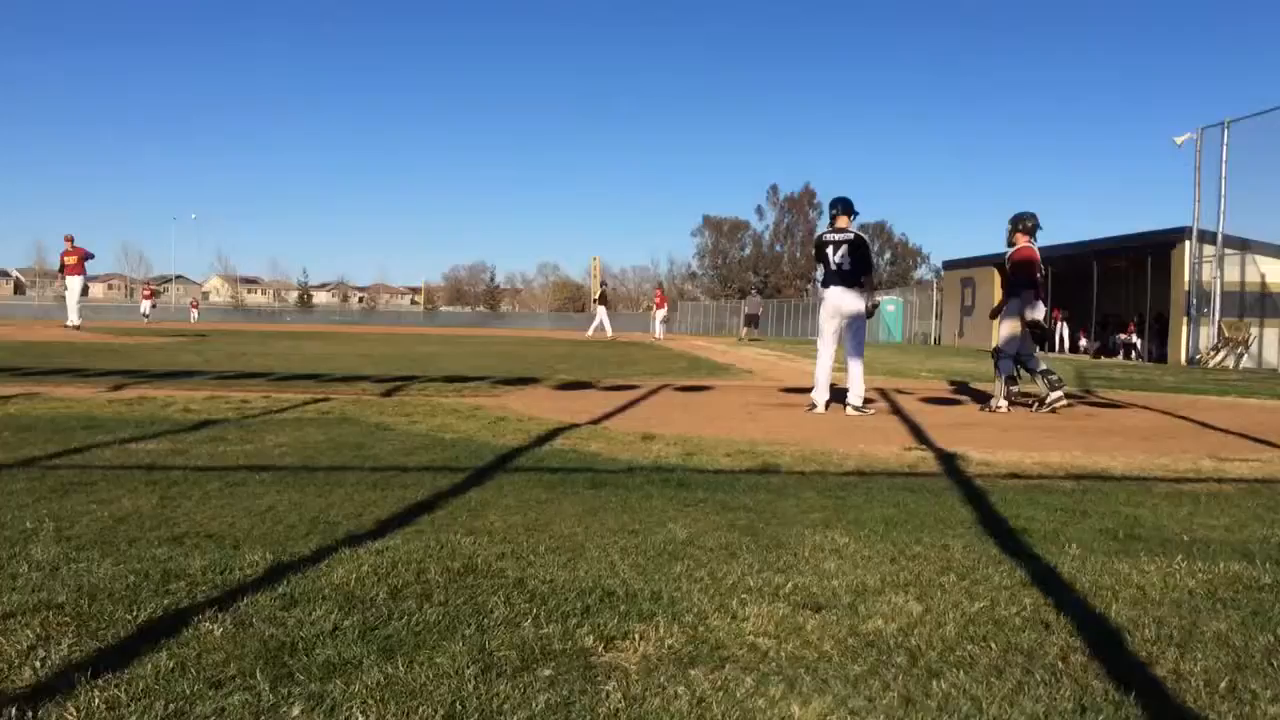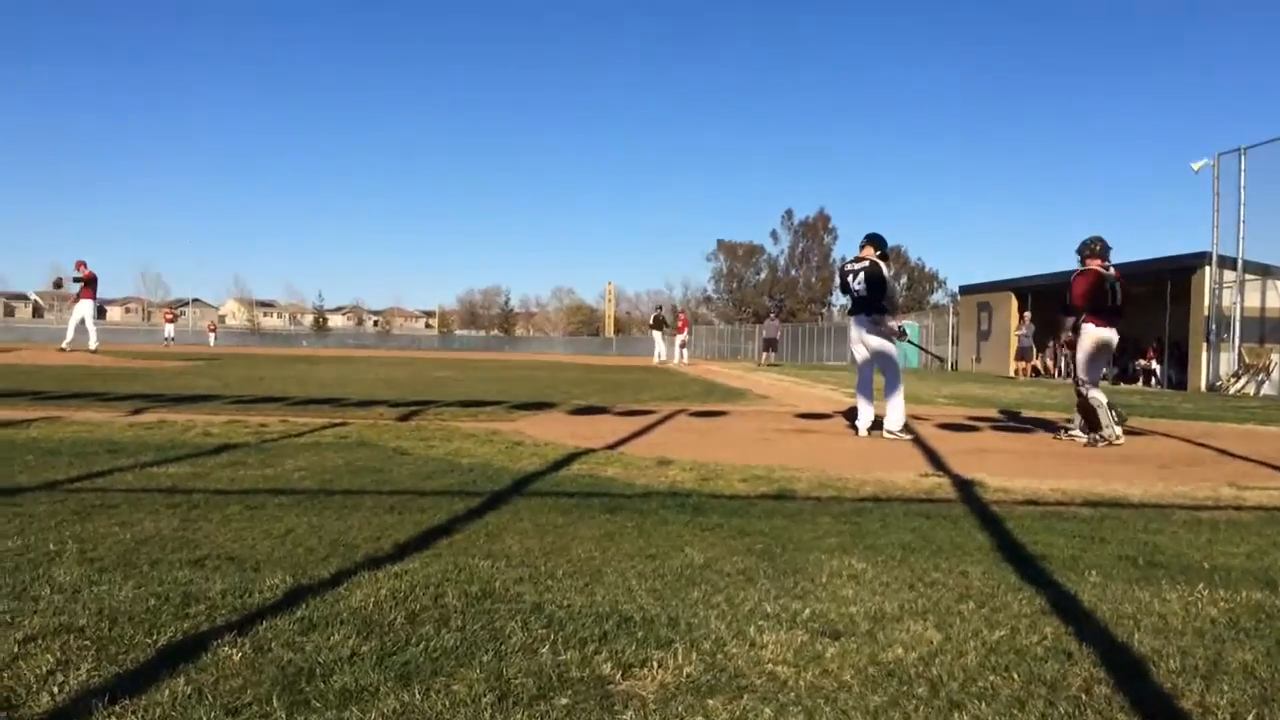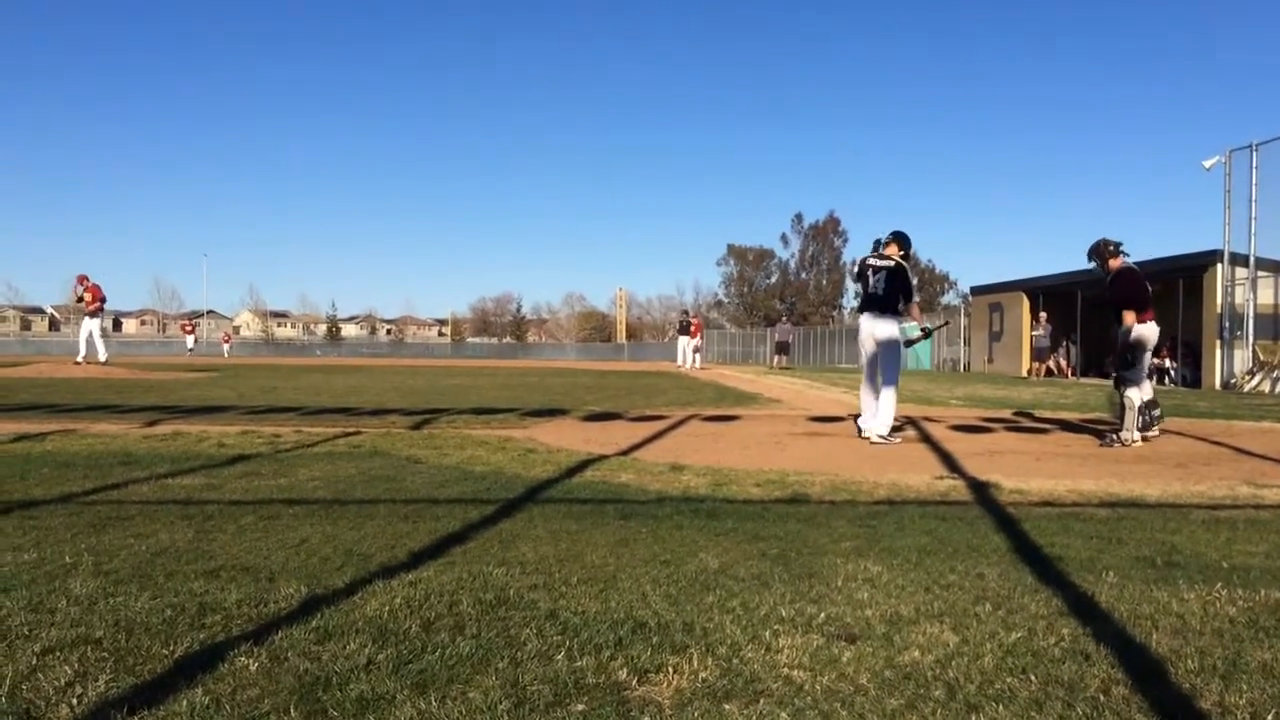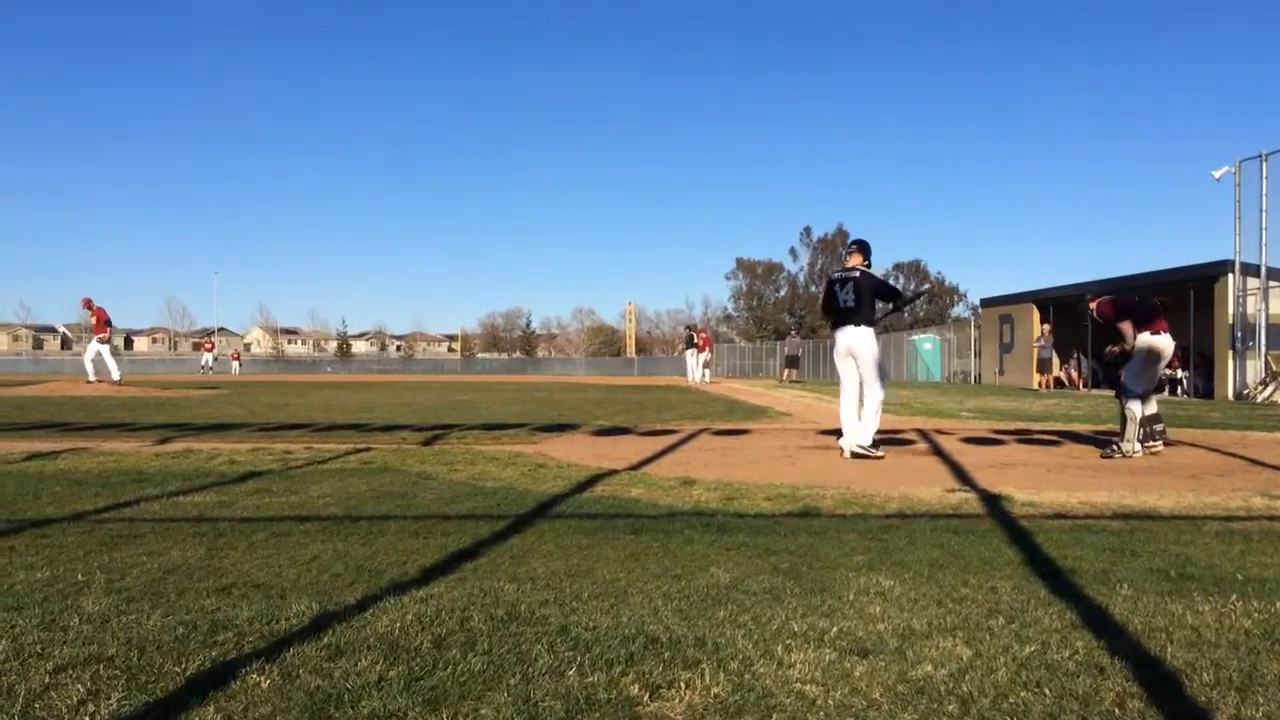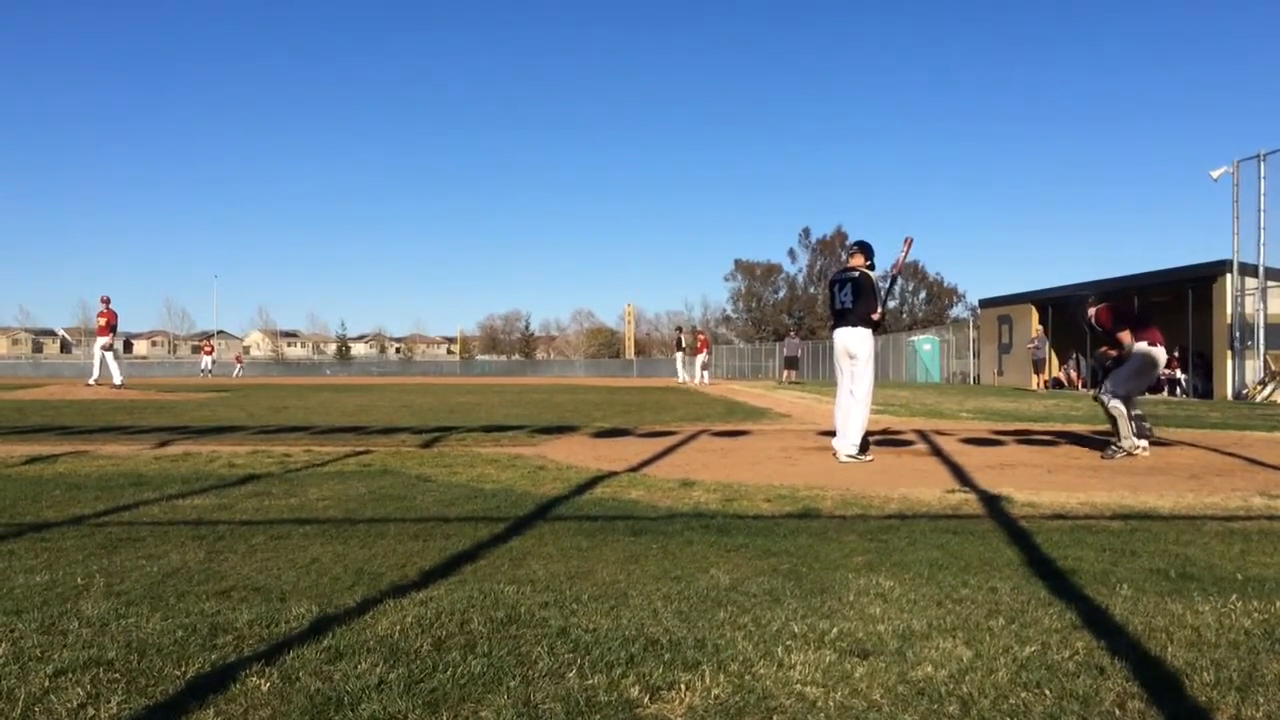
dt=1s
person 1, frame 1
left shoulder: (822, 238)
right shoulder: (859, 239)
right elbow: (868, 274)
right wrist: (870, 301)
left hip: (831, 295)
right hip: (854, 297)
left knee: (825, 349)
right knee: (855, 351)
left ankle: (819, 400)
right ankle: (854, 402)
person 1, frame 2
left shoulder: (845, 268)
right shoulder: (877, 265)
right elbow: (887, 297)
right wrist: (897, 324)
left hip: (855, 325)
right hip: (876, 324)
left knee: (864, 374)
right knee: (893, 375)
left ankle: (863, 424)
right ankle: (893, 426)
person 1, frame 3
left shoulder: (866, 261)
right shoulder: (900, 267)
right elbow: (910, 302)
left wrist: (875, 251)
right wrist: (922, 325)
left hip: (865, 321)
right hip: (887, 324)
left knee: (868, 377)
right knee: (889, 380)
left ankle: (865, 426)
right ankle: (880, 431)
person 1, frame 4
left shoulder: (833, 279)
right shoulder: (867, 278)
left elbow: (826, 312)
right elbow: (897, 297)
right wrist: (898, 304)
left hip: (840, 336)
right hip: (863, 334)
left knee: (847, 391)
right knee: (873, 390)
left ankle: (849, 442)
right ankle: (862, 441)
person 1, frame 5
left shoulder: (835, 279)
right shoulder: (866, 277)
left elbow: (834, 311)
right elbow: (875, 314)
right wrist: (876, 319)
left hip: (839, 334)
right hip: (860, 334)
left knee: (844, 390)
right knee: (860, 391)
left ankle: (842, 443)
right ankle: (851, 448)
person 2, frame 1
left shoulder: (1021, 253)
right shoulder: (1030, 252)
left elbow: (1028, 287)
left wrist: (1031, 317)
right wrist: (999, 307)
left hip: (1021, 309)
right hip: (1029, 309)
left knee: (1004, 353)
right knee: (1025, 355)
left ankle: (1000, 400)
right ankle: (1053, 393)
person 2, frame 2
left shoulder: (1085, 276)
right shoulder: (1117, 278)
left elbow: (1073, 309)
right elbow: (1119, 313)
left hip: (1092, 332)
right hip: (1111, 333)
left knee: (1088, 383)
right knee: (1086, 381)
left ankle: (1111, 430)
right ankle: (1081, 428)
person 2, frame 3
left shoulder: (1122, 275)
right shoulder: (1130, 272)
left elbow: (1129, 311)
left wrist: (1122, 343)
left hip: (1137, 329)
right hip: (1148, 327)
left knee: (1127, 381)
right knee: (1139, 377)
left ankle: (1129, 434)
right ankle: (1150, 423)
person 2, frame 4
left shoulder: (1101, 306)
right shoulder: (1113, 303)
left elbow: (1128, 329)
left wrist: (1125, 348)
right wrist: (1122, 347)
left hip: (1151, 341)
right hip: (1165, 340)
left knee: (1129, 391)
right knee: (1145, 391)
left ankle: (1129, 446)
right ankle: (1153, 439)
person 2, frame 5
left shoulder: (1102, 315)
right shoulder: (1108, 312)
left elbow: (1127, 341)
left wrist: (1118, 354)
right wrist: (1115, 353)
left hip: (1147, 351)
right hip: (1156, 352)
left knee: (1106, 394)
right knee: (1125, 397)
left ankle: (1127, 444)
right ankle: (1142, 442)
